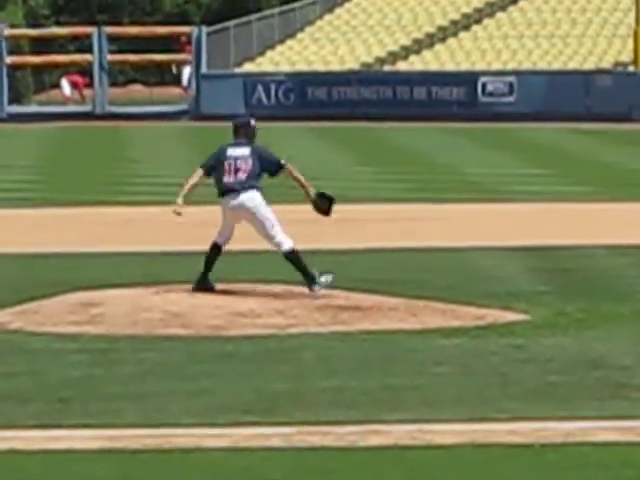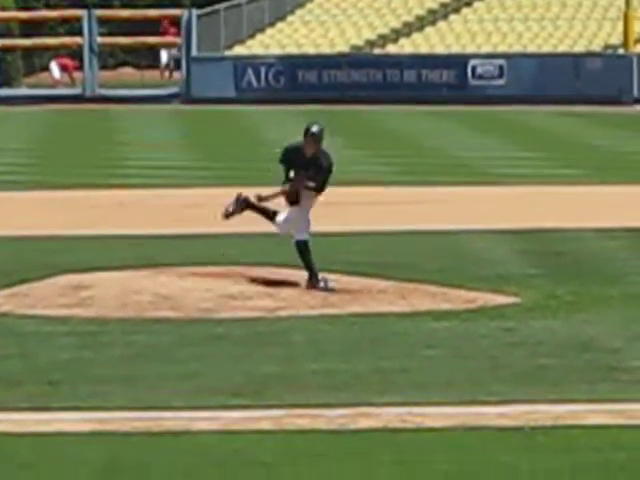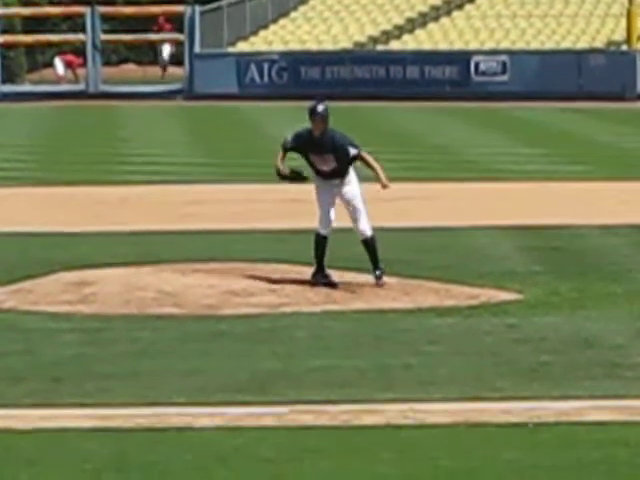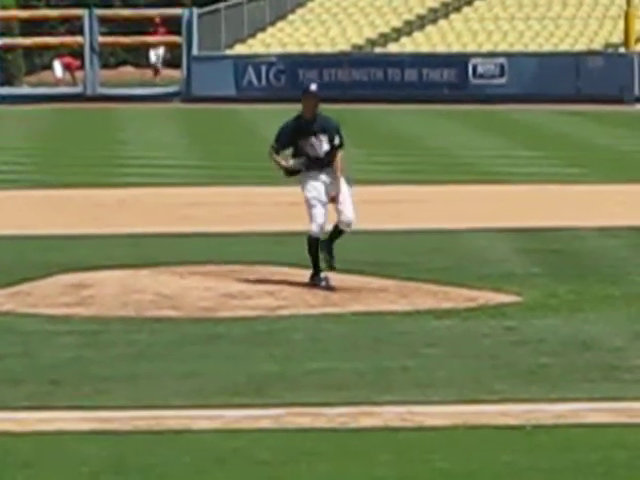
dt=0.5s
person 1, frame 1
left shoulder: (221, 152)
right shoulder: (258, 151)
left elbow: (199, 174)
right elbow: (286, 168)
left wrist: (181, 198)
right wrist: (308, 189)
left hip: (228, 202)
right hip: (251, 199)
left knee: (222, 237)
right knee: (281, 240)
left ankle: (203, 279)
right ankle: (311, 280)
person 1, frame 2
left shoulder: (325, 162)
right shoulder: (291, 151)
left elbow: (314, 190)
right wrist: (288, 181)
left hip: (309, 192)
left knee: (284, 224)
right knee: (301, 232)
left ankle: (247, 203)
right ankle: (313, 277)
person 1, frame 3
left shoulder: (337, 139)
right shoulder: (302, 138)
left elbow: (361, 155)
right elbow: (285, 146)
left wrist: (380, 173)
right wrist: (279, 163)
left hip: (345, 180)
right hip: (324, 183)
left knee: (363, 227)
right knee: (325, 224)
left ankle: (377, 269)
right ankle: (319, 272)
person 1, frame 4
left shoulder: (329, 123)
right shoulder: (291, 127)
left elbow: (338, 154)
right elbow: (274, 150)
left wrist: (339, 185)
right wrist: (281, 162)
left hip: (333, 173)
right hip: (310, 177)
left knee: (347, 219)
right knee: (317, 223)
left ankle: (327, 245)
right ankle: (316, 274)
